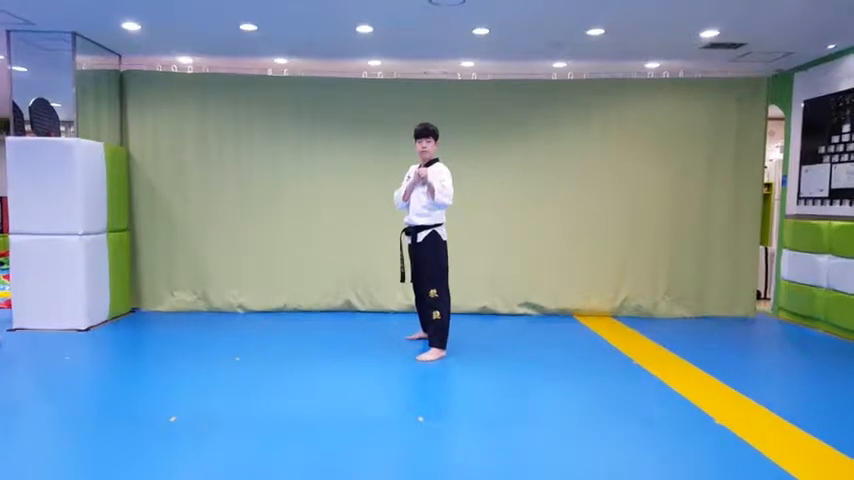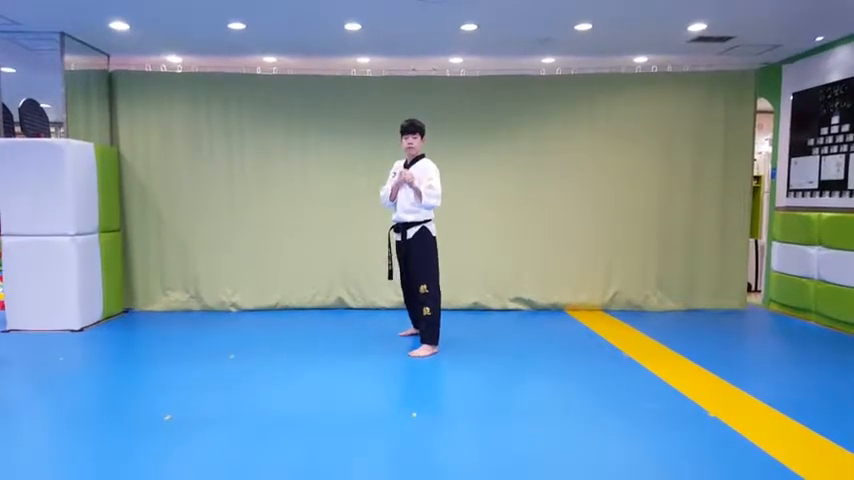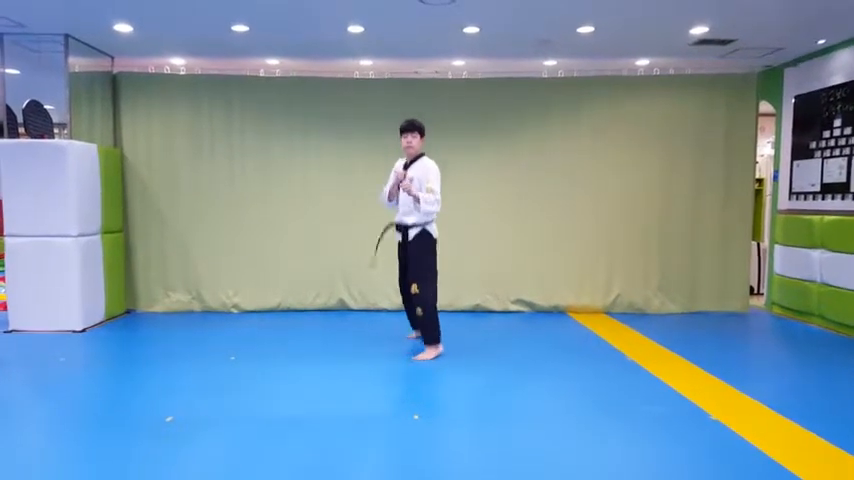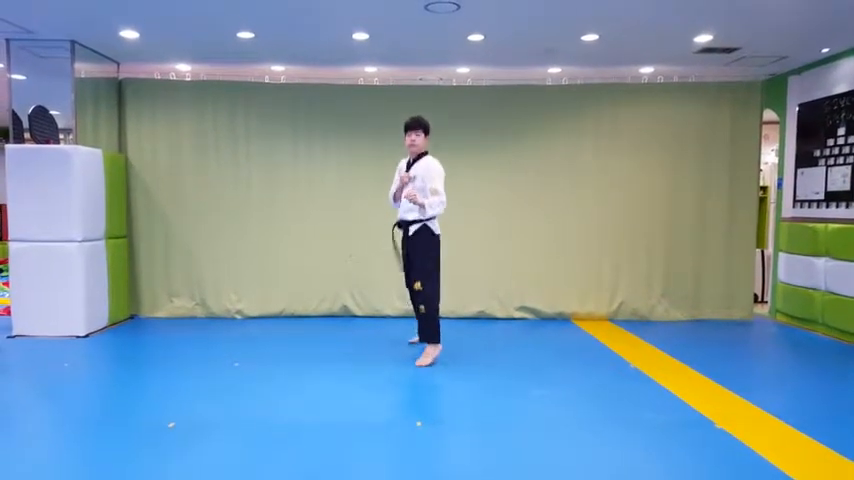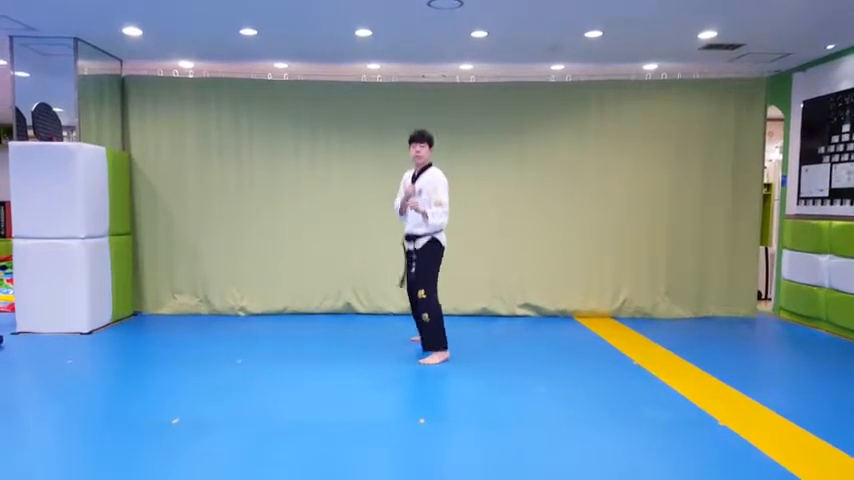
dt=1s
person 1, frame 1
left shoulder: (441, 170)
right shoulder: (412, 171)
left elbow: (445, 200)
right elbow: (400, 203)
left wrist: (428, 181)
right wrist: (413, 183)
left hip: (432, 236)
right hip: (414, 236)
left knee: (436, 288)
right knee: (420, 286)
left ankle: (438, 346)
right ankle: (427, 329)
person 1, frame 2
left shoulder: (428, 167)
right shoulder: (397, 167)
left elbow: (433, 200)
right elbow: (386, 201)
left wrist: (414, 185)
right wrist: (398, 183)
left hip: (421, 232)
right hip: (401, 232)
left knee: (426, 285)
right knee: (408, 283)
left ankle: (430, 343)
right ankle: (418, 325)
person 1, frame 3
left shoulder: (429, 167)
right shoulder: (399, 165)
left elbow: (434, 204)
right elbow: (388, 201)
left wrist: (415, 194)
right wrist: (395, 184)
left hip: (422, 233)
right hip: (405, 233)
left knee: (422, 286)
right knee: (407, 284)
left ankle: (433, 343)
right ankle: (420, 327)
person 1, frame 4
left shoulder: (431, 165)
right shoulder: (403, 165)
left elbow: (439, 203)
right elbow: (394, 202)
left wrist: (419, 201)
right wrist: (400, 186)
left hip: (425, 232)
right hip: (408, 231)
left knee: (425, 285)
right knee: (414, 284)
left ankle: (433, 345)
right ankle: (426, 332)
person 1, frame 5
left shoulder: (436, 177)
right shoulder: (408, 176)
left elbow: (442, 214)
right elbow: (400, 213)
left wrist: (423, 210)
right wrist: (405, 199)
left hip: (430, 242)
right hip: (413, 241)
left knee: (425, 292)
right knee: (414, 291)
left ankle: (440, 349)
right ankle: (426, 332)
